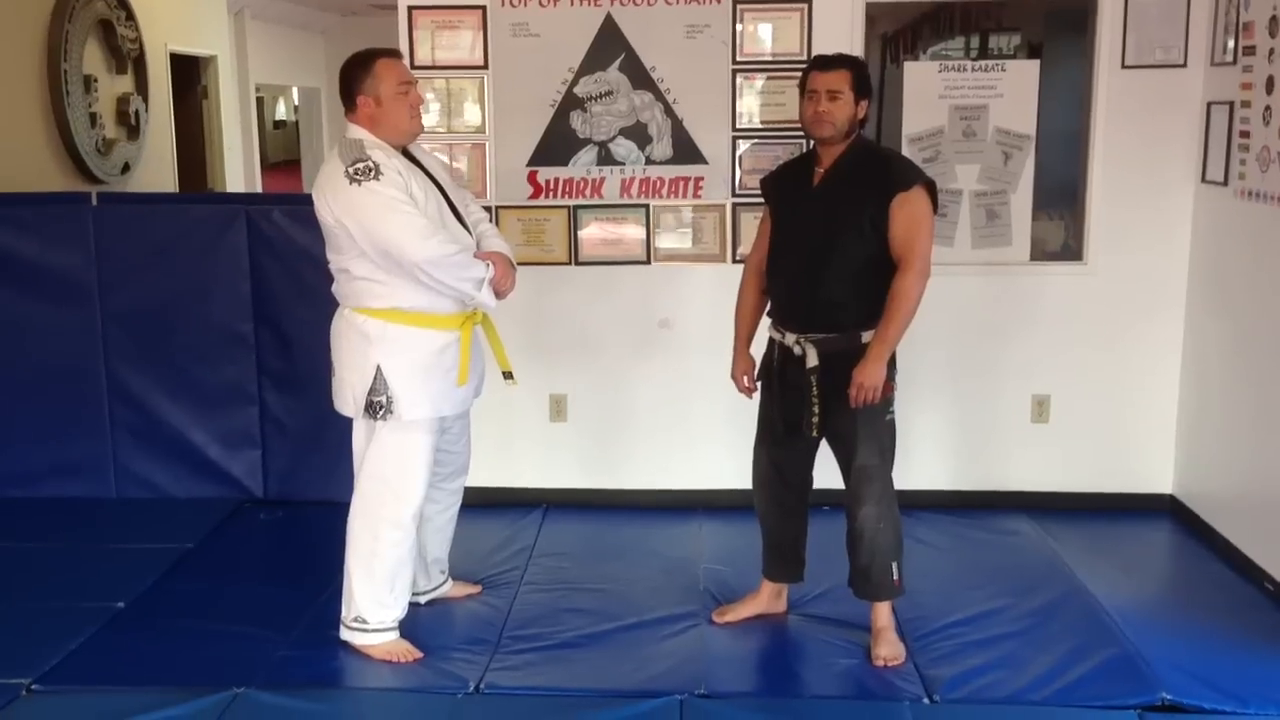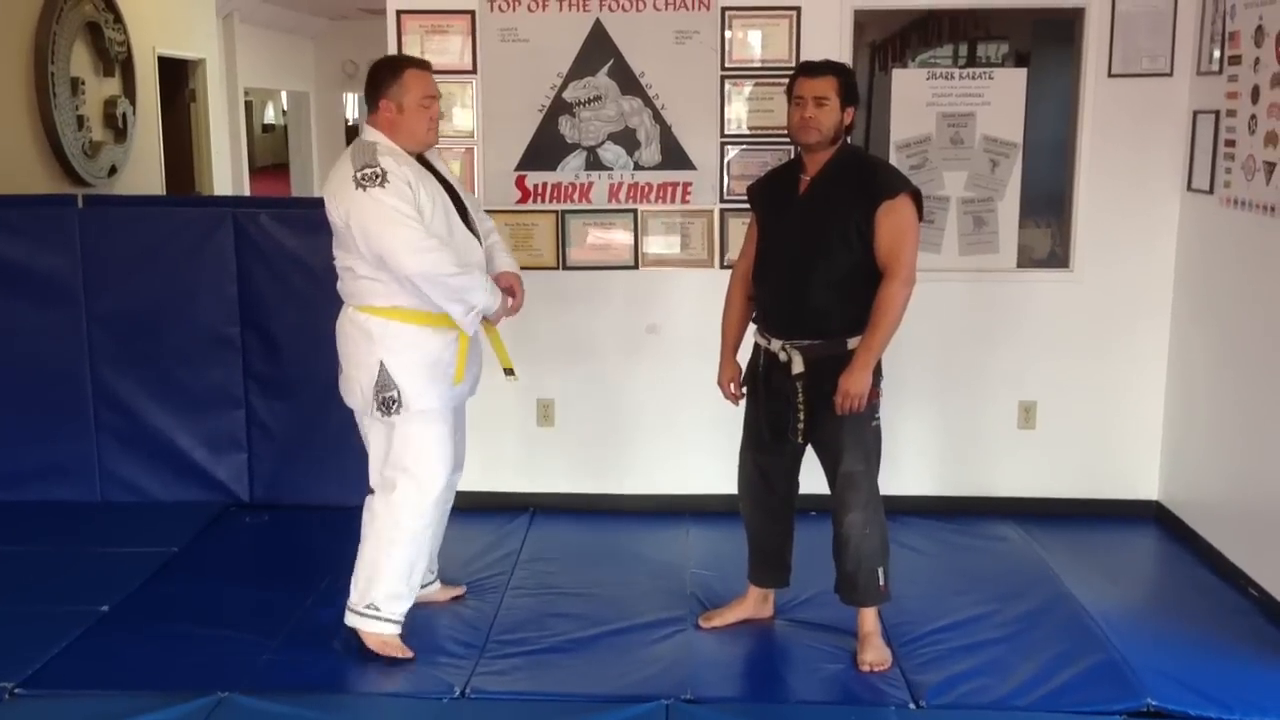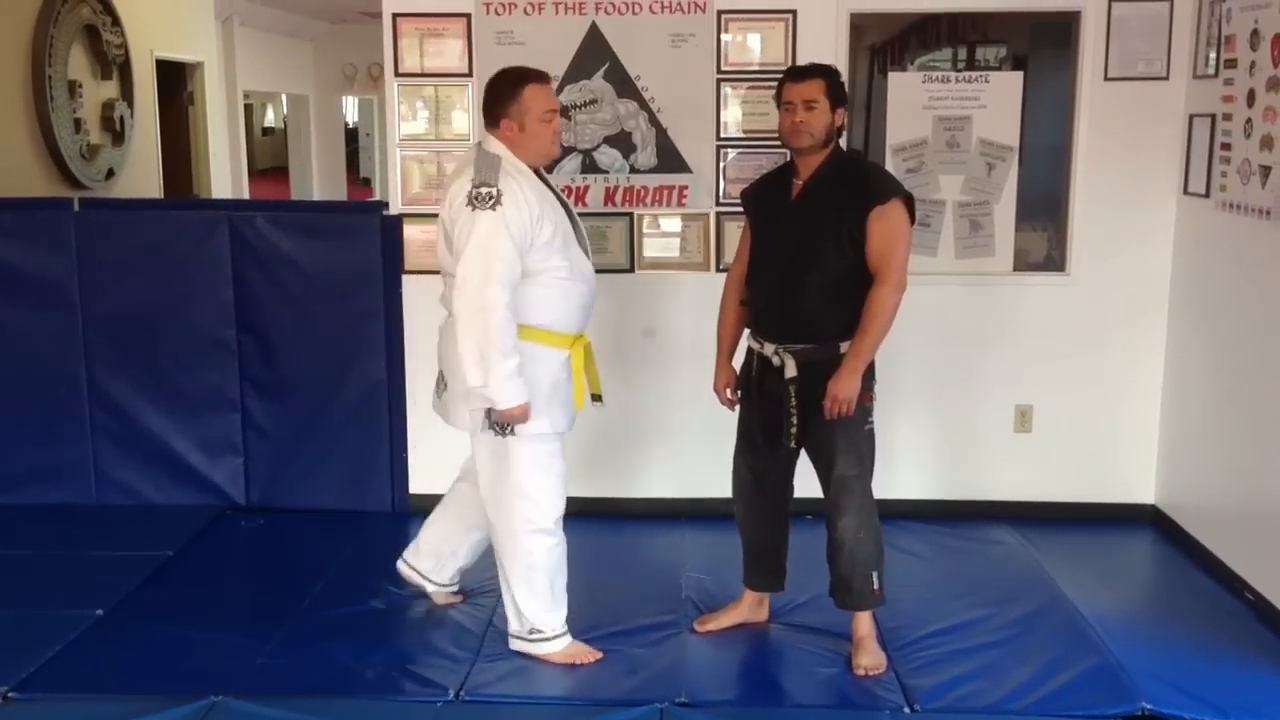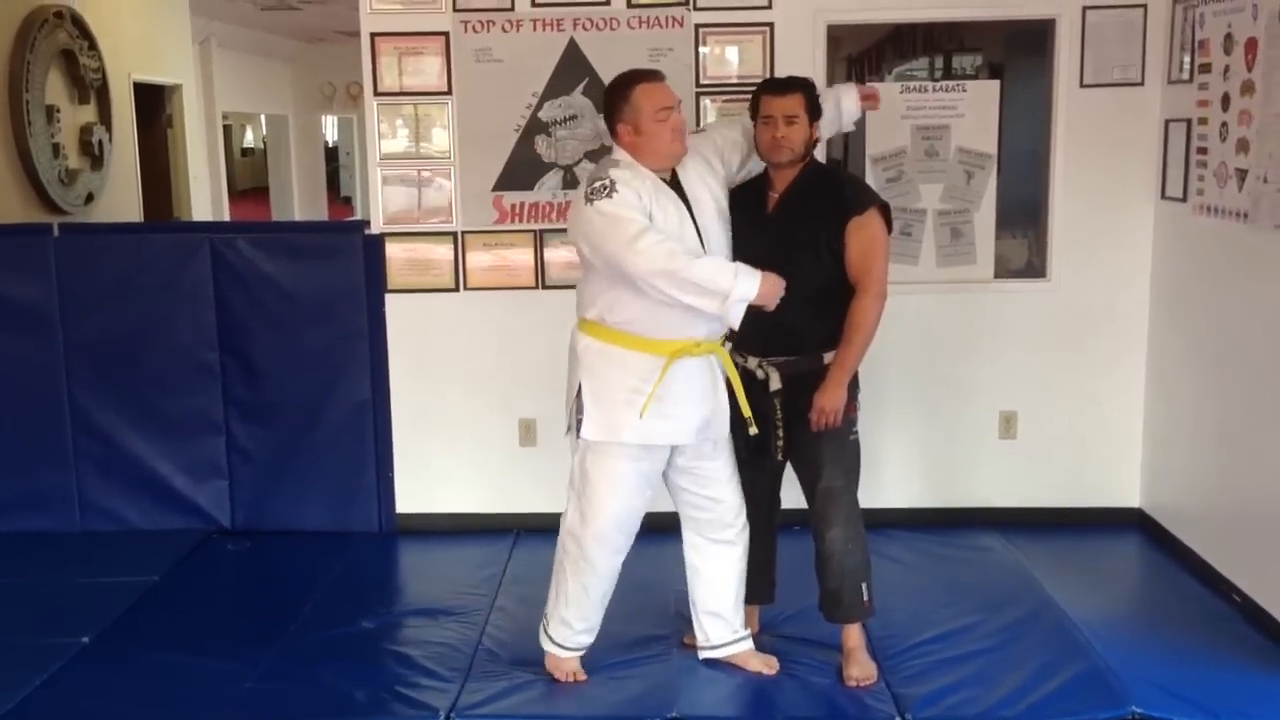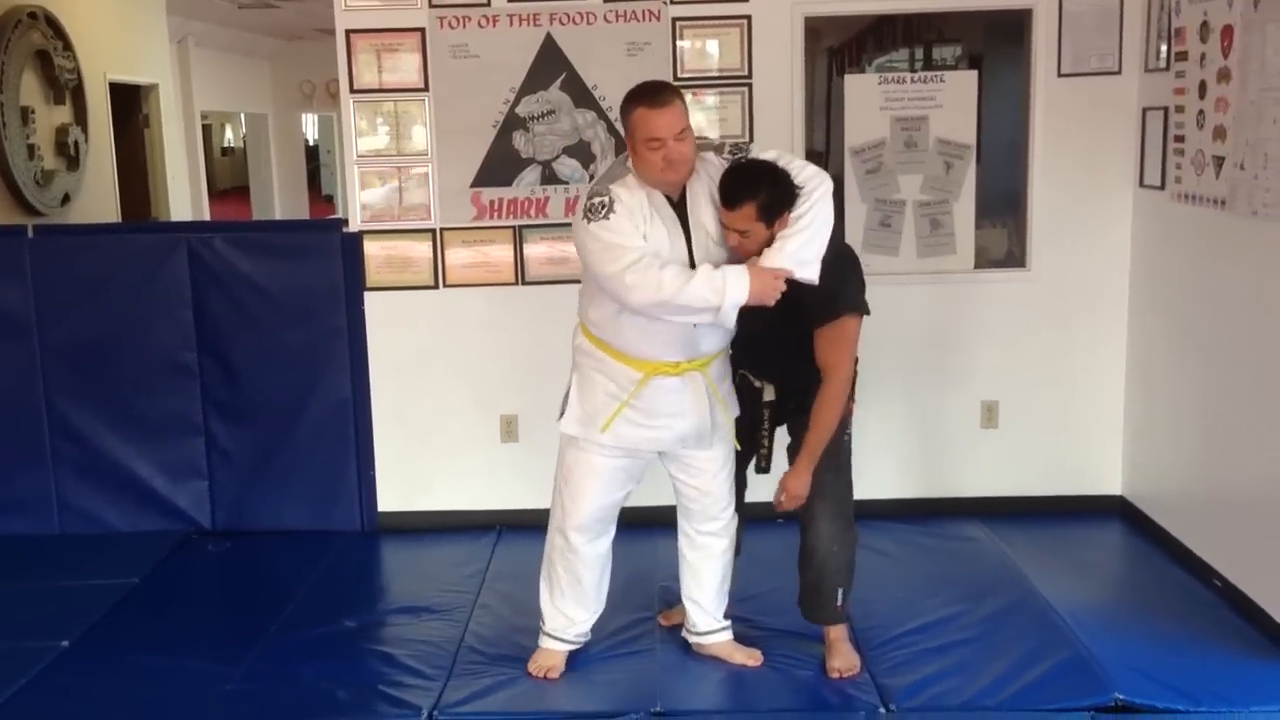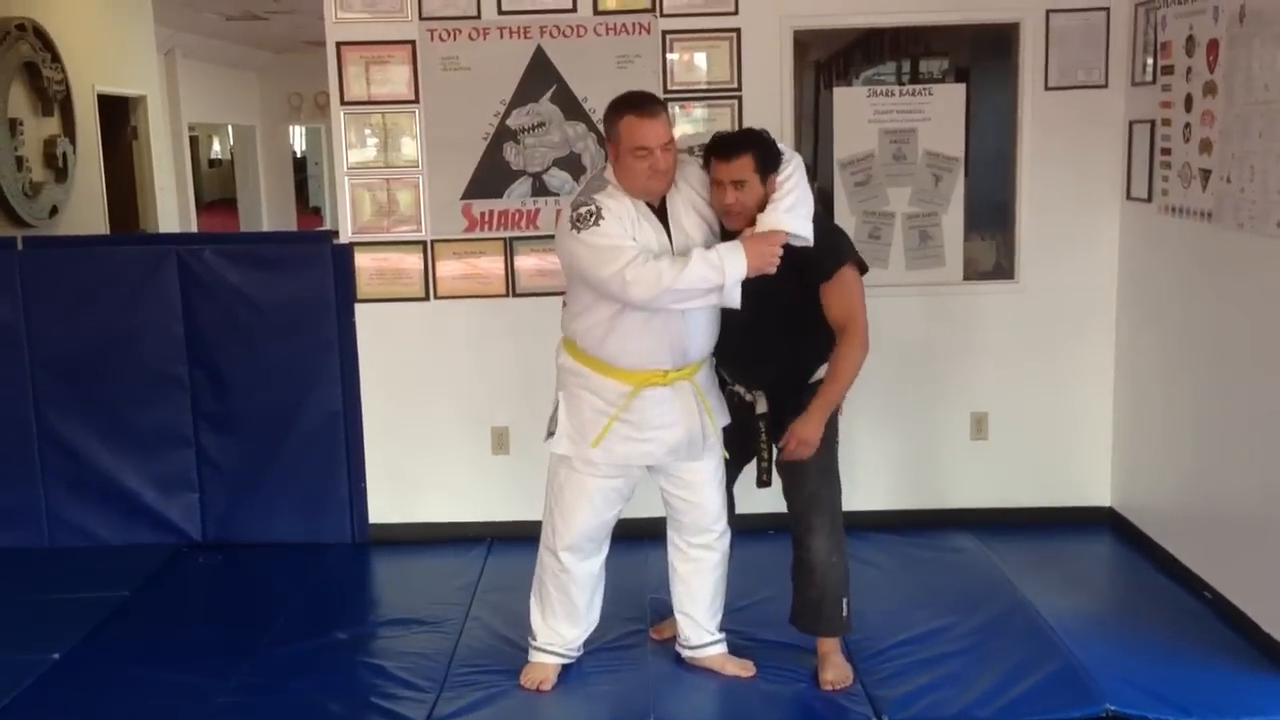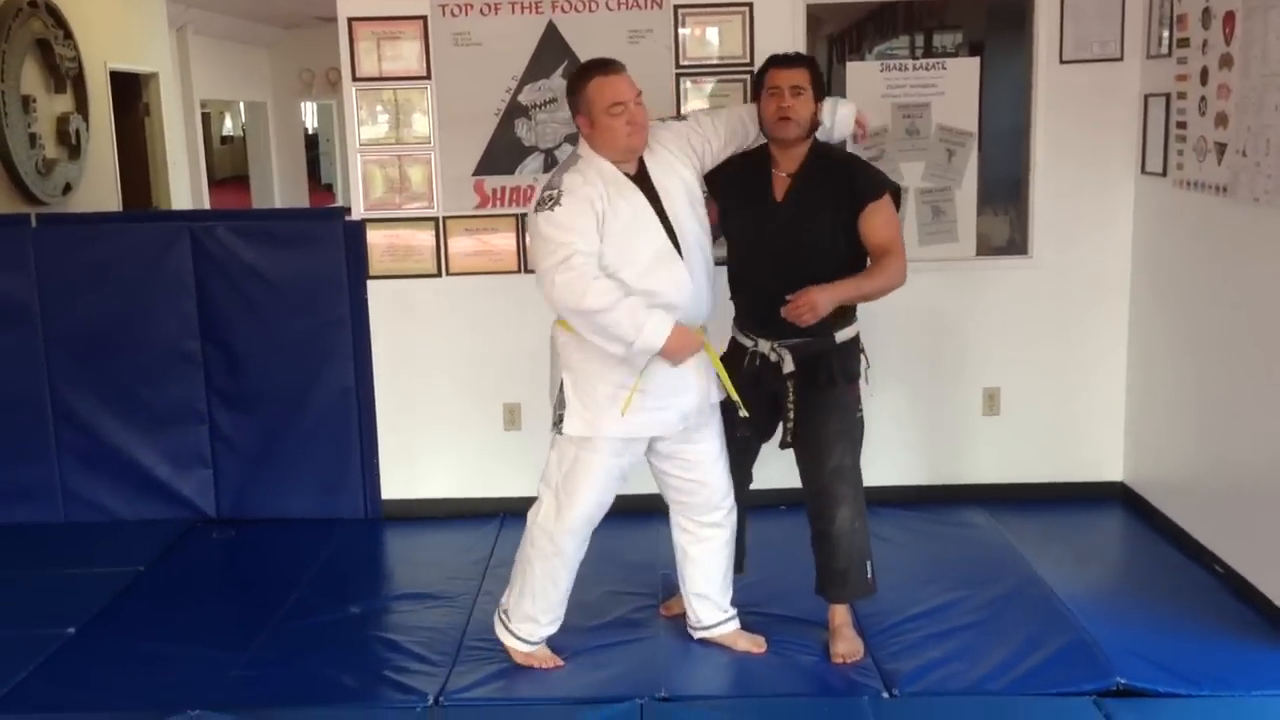
dt=0.7s
person 1, frame 1
left shoulder: (414, 159)
right shoulder: (353, 173)
left elbow: (472, 216)
right elbow: (422, 253)
left wrist: (499, 257)
right wrist: (486, 282)
left hip: (439, 346)
right hip: (394, 351)
left knee: (444, 472)
right knee: (393, 487)
left ankle: (429, 578)
right ankle: (369, 621)
person 1, frame 2
left shoulder: (422, 164)
right shoulder: (365, 175)
left elbow: (475, 223)
right elbow: (419, 261)
left wrist: (504, 271)
right wrist: (485, 302)
left hip: (433, 345)
right hip: (396, 349)
left knee: (437, 473)
right knee: (414, 479)
left ankle: (415, 580)
right ankle: (374, 610)
person 1, frame 3
left shoulder: (518, 174)
right shoulder: (490, 188)
right elbow: (481, 299)
right wrist: (504, 389)
left hip: (534, 361)
right hip: (504, 368)
left knee: (492, 481)
right knee: (532, 504)
left ankle: (429, 562)
right ankle: (540, 633)
person 1, frame 4
left shoulder: (700, 159)
right shoulder: (607, 192)
left elbow: (759, 132)
right elbow: (655, 263)
left wrist: (843, 102)
right wrist: (748, 283)
left hip: (698, 376)
right hip: (629, 384)
left knee: (717, 516)
right knee: (601, 520)
left ankle: (723, 637)
right ankle: (563, 640)
person 1, frame 5
left shoulder: (723, 169)
right shoulder: (608, 203)
left elbow: (812, 184)
right elbow: (643, 287)
left wrist: (780, 264)
right wrist: (739, 286)
left hip: (702, 383)
right hip: (617, 384)
left knee: (712, 512)
right knee: (582, 517)
left ankle: (708, 629)
right ankle: (559, 634)
person 1, frame 6
left shoulder: (698, 176)
right shoulder: (591, 215)
left elbow: (782, 166)
right elbow: (643, 281)
left wrist: (775, 227)
right wrist: (737, 261)
left hip: (688, 392)
right hip: (606, 398)
left knee: (704, 526)
right knee: (575, 533)
left ankle: (702, 642)
right ankle: (552, 647)
person 1, frame 7
left shoulder: (675, 143)
right shoulder: (568, 189)
left elbow: (743, 121)
right elbow: (572, 283)
left wrist: (833, 113)
right wrist: (653, 335)
left hip: (683, 369)
right hip: (609, 371)
left knee: (707, 502)
right knee: (570, 507)
left ankle: (712, 618)
right ankle: (521, 627)
person 2, frame 1
left shoulder: (893, 178)
right shoulder: (783, 181)
left elbow: (913, 268)
right elbow: (758, 267)
left wrist: (877, 356)
right wrist: (741, 346)
left hip: (855, 358)
right hip: (787, 357)
left knee: (869, 490)
right knee: (776, 477)
left ankle: (882, 618)
right ankle: (773, 590)
person 2, frame 2
left shoulder: (880, 185)
right shoulder: (771, 188)
left elbow: (898, 277)
right elbow: (746, 274)
left wrist: (864, 364)
right wrist: (729, 354)
left hip: (840, 365)
right hip: (773, 363)
left knee: (855, 497)
right knee: (762, 483)
left ankle: (869, 624)
right ankle: (760, 594)
person 2, frame 3
left shoulder: (871, 189)
right shoulder: (764, 192)
left elbow: (888, 282)
right elbow: (740, 279)
left wrist: (853, 369)
right wrist: (725, 358)
left hip: (833, 368)
right hip: (766, 366)
left knee: (848, 501)
right knee: (756, 487)
left ankle: (863, 628)
right ankle: (755, 599)
person 2, frame 4
left shoulder: (848, 199)
right shoulder: (740, 202)
left elbow: (870, 292)
left wrist: (838, 379)
left hip: (817, 379)
right hip: (749, 378)
left knee: (834, 512)
right knee: (746, 502)
left ankle: (853, 639)
right ankle: (746, 616)
person 2, frame 5
left shoulder: (830, 270)
right shoulder: (729, 247)
left elbow: (836, 377)
left wrist: (804, 468)
left hip: (814, 390)
right hip: (747, 378)
left knee: (824, 508)
left ankle: (835, 631)
person 2, frame 6
left shoulder: (817, 242)
left elbow: (853, 335)
left wrist: (817, 415)
left hip: (800, 396)
right hip: (730, 392)
left knee: (815, 520)
left ankle: (828, 642)
person 2, frame 7
left shoulder: (854, 178)
right shoulder: (733, 177)
left elbow: (894, 266)
left wrist: (836, 293)
left hip: (825, 360)
right hip: (749, 355)
left knee: (834, 488)
left ankle: (841, 615)
